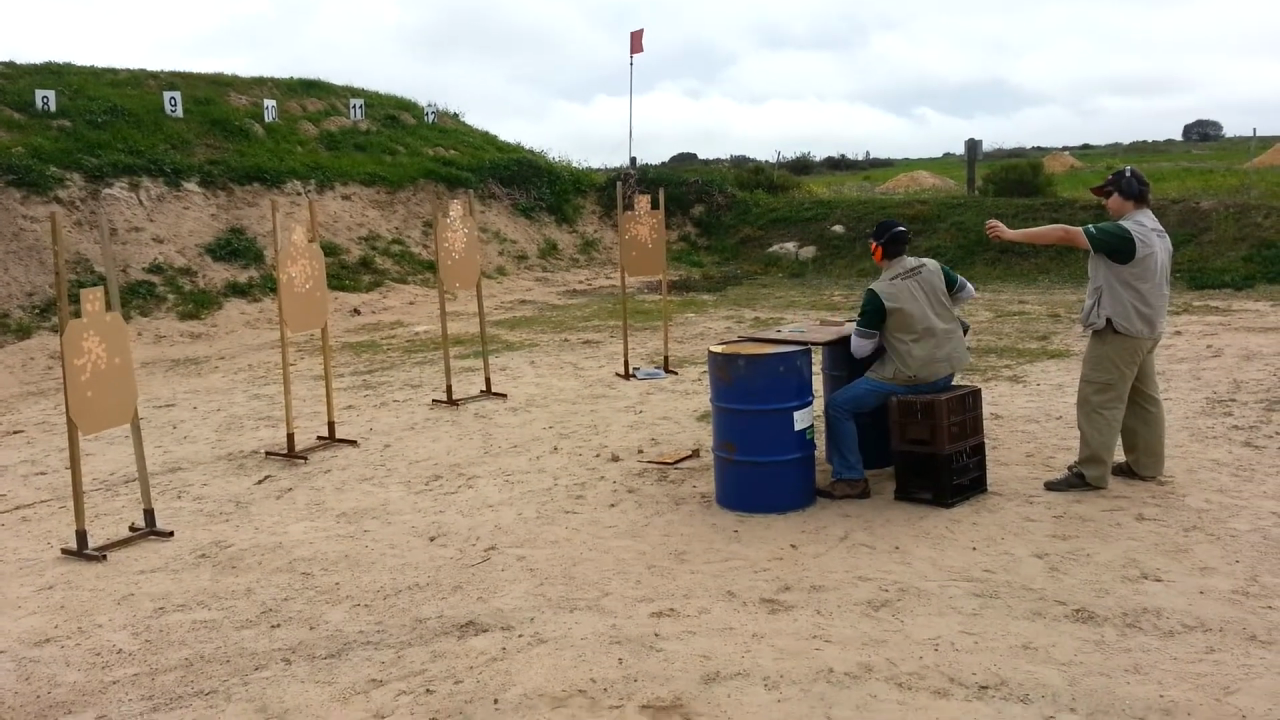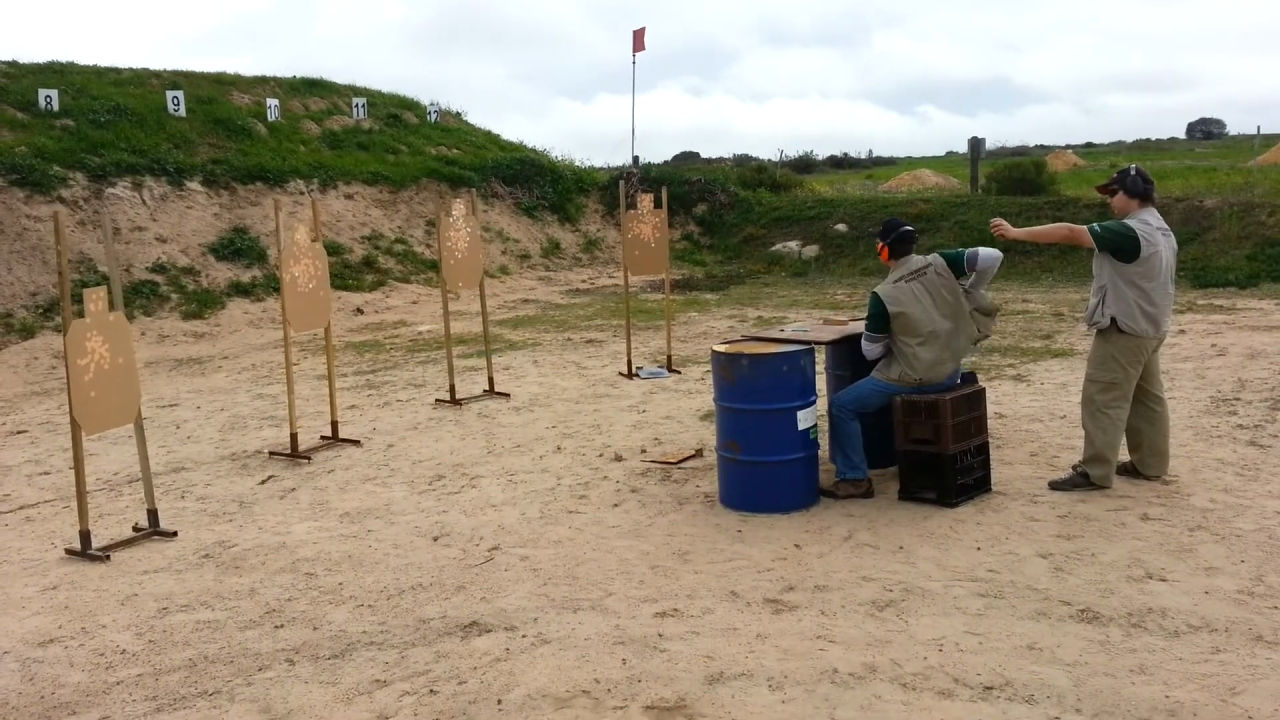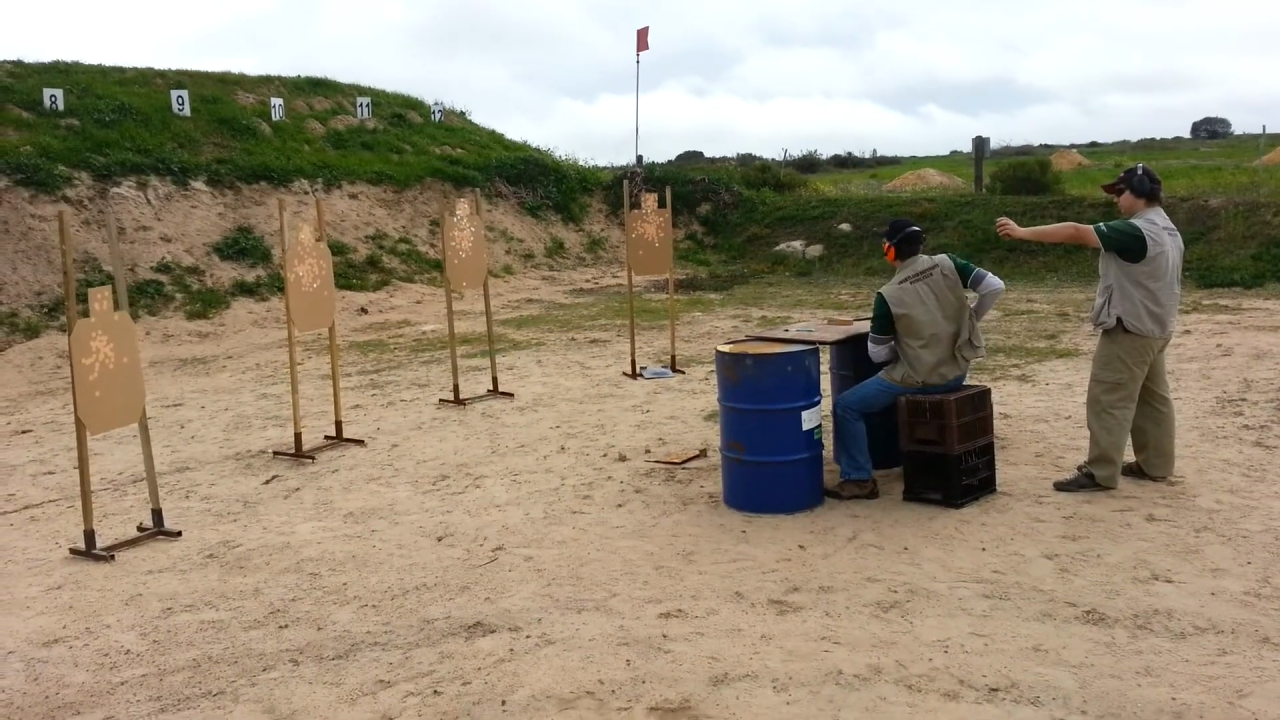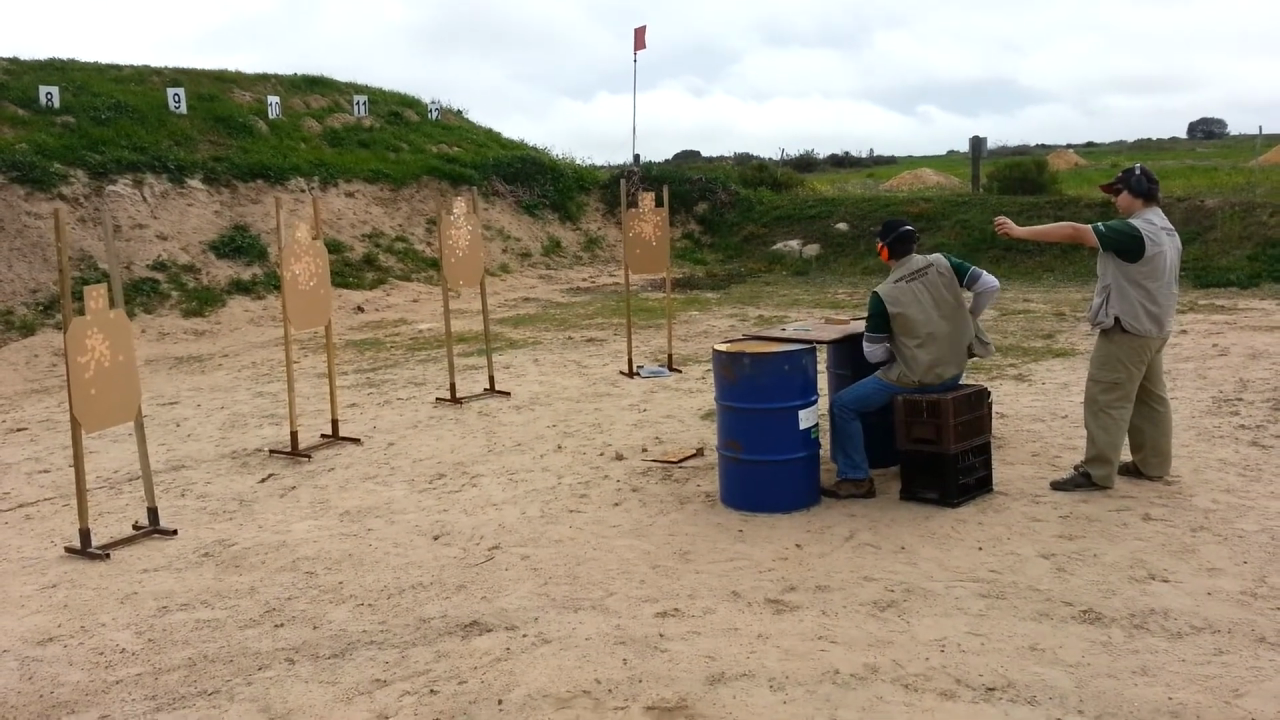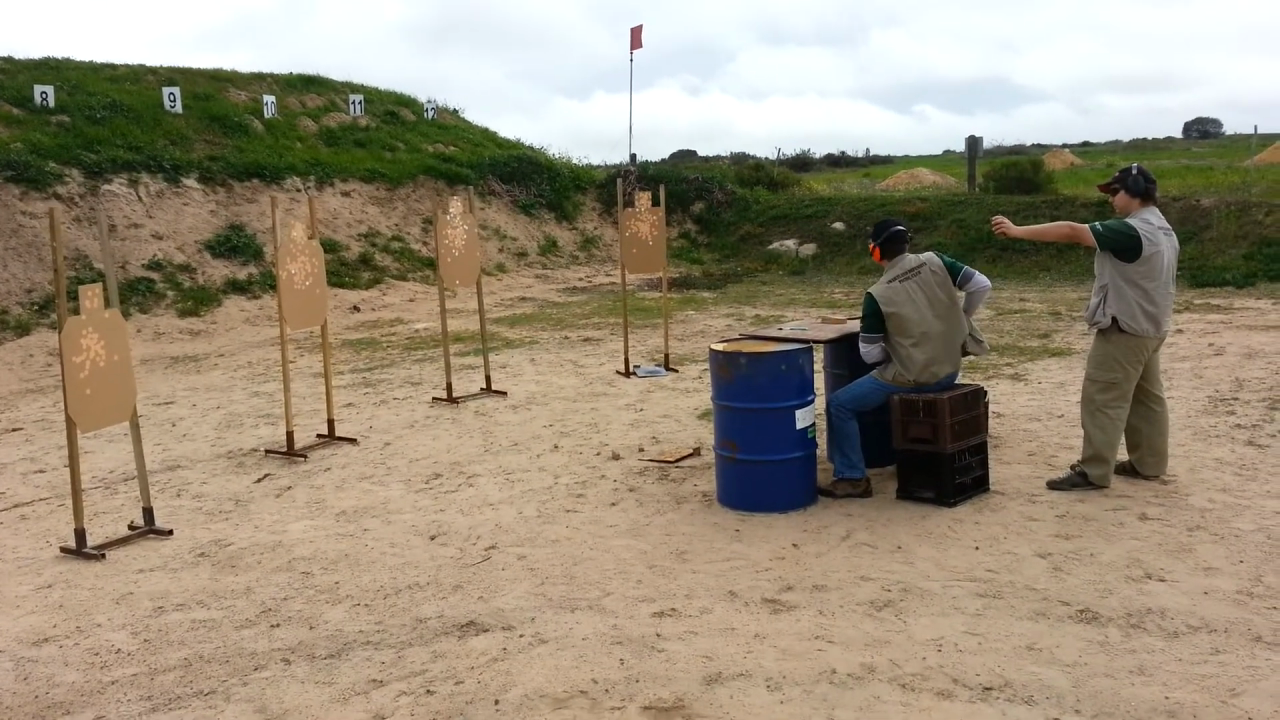
dt=0.3s
person 1, frame 1
left shoulder: (1125, 233)
right shoulder: (1156, 232)
left elbow: (1065, 234)
left wrist: (1012, 234)
left hip: (1120, 330)
right hip: (1144, 328)
left knee: (1099, 400)
right knee: (1142, 398)
left ankle: (1091, 472)
right ankle: (1146, 463)
person 1, frame 2
left shoulder: (1130, 231)
right shoulder: (1161, 231)
left elbow: (1069, 233)
left wrist: (1016, 233)
left hip: (1124, 329)
right hip: (1148, 328)
left knee: (1104, 399)
right knee: (1147, 397)
left ankle: (1095, 472)
right ankle: (1150, 462)
person 1, frame 3
left shoulder: (1136, 231)
right shoulder: (1167, 231)
left elbow: (1076, 232)
left wrist: (1022, 232)
left hip: (1130, 330)
right hip: (1154, 328)
left knee: (1109, 400)
right knee: (1152, 398)
left ankle: (1101, 473)
right ankle: (1155, 463)
person 1, frame 4
left shoulder: (1135, 231)
right shoulder: (1165, 230)
left elbow: (1074, 232)
left wrist: (1020, 231)
left hip: (1128, 329)
right hip: (1152, 328)
left knee: (1107, 400)
right knee: (1150, 397)
left ankle: (1097, 472)
right ankle: (1152, 463)
person 1, frame 5
left shoulder: (1132, 231)
right shoulder: (1163, 230)
left elbow: (1070, 231)
left wrist: (1017, 231)
left hip: (1125, 329)
right hip: (1150, 327)
left knee: (1104, 399)
right knee: (1147, 397)
left ankle: (1094, 471)
right ankle: (1149, 462)
person 2, frame 1
left shoulder: (879, 292)
right shoulder: (932, 268)
left elbow: (860, 349)
right elbow: (968, 292)
left hip: (911, 376)
right hip: (946, 371)
left knee: (838, 406)
left ankle: (851, 479)
person 2, frame 2
left shoulder: (884, 295)
right shoulder: (940, 263)
left elbow: (871, 351)
right elbow: (992, 257)
right wrist: (972, 290)
left hip: (915, 378)
right hip: (950, 372)
left knee: (841, 406)
left ankle: (854, 480)
person 2, frame 3
left shoulder: (888, 295)
right shoulder: (947, 265)
left elbow: (877, 353)
right elbow: (995, 287)
right wrist: (973, 316)
left hip: (919, 379)
right hip: (955, 373)
left knee: (846, 406)
left ankle: (859, 480)
person 2, frame 4
left shoulder: (884, 294)
right shoulder: (942, 263)
left elbow: (873, 353)
right elbow: (990, 285)
right wrist: (969, 317)
left hip: (915, 378)
right hip: (952, 372)
left knee: (843, 405)
left ankle: (856, 479)
person 2, frame 5
left shoulder: (878, 295)
right shoulder: (935, 262)
left elbow: (869, 354)
right elbow: (982, 285)
right wrist: (962, 317)
left hip: (911, 378)
right hip: (949, 371)
left knee: (839, 405)
left ankle: (853, 479)
